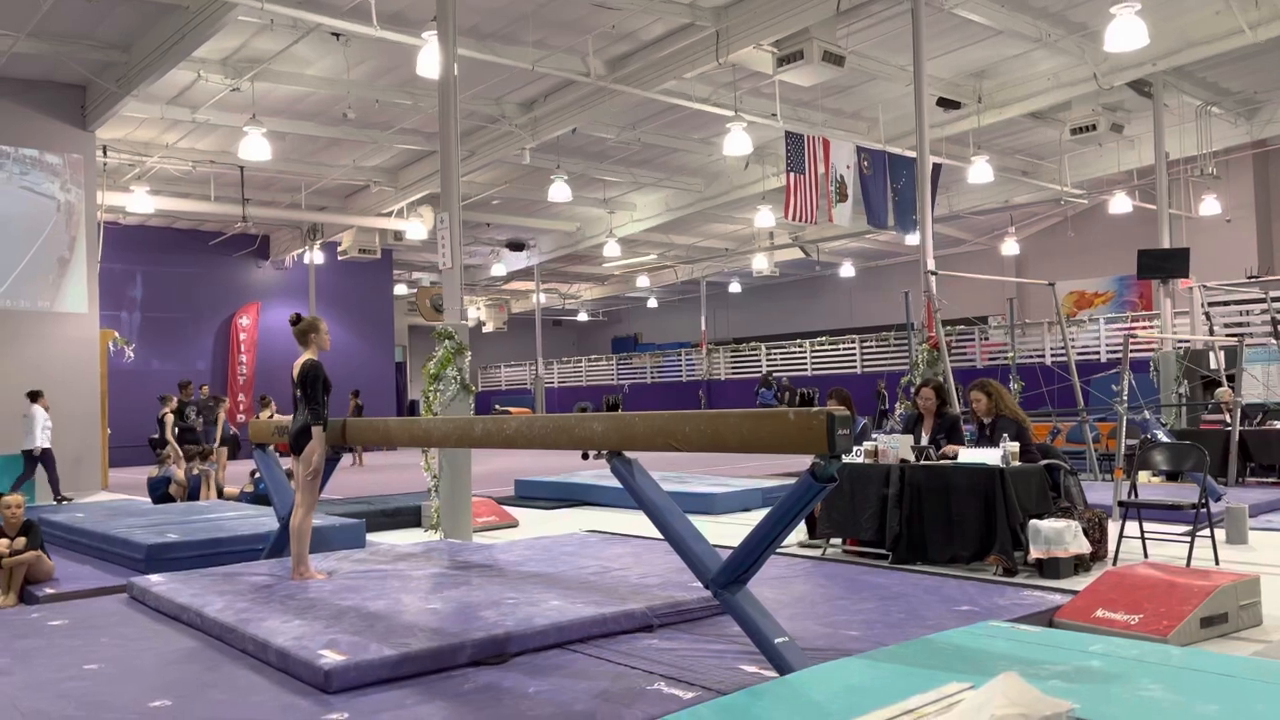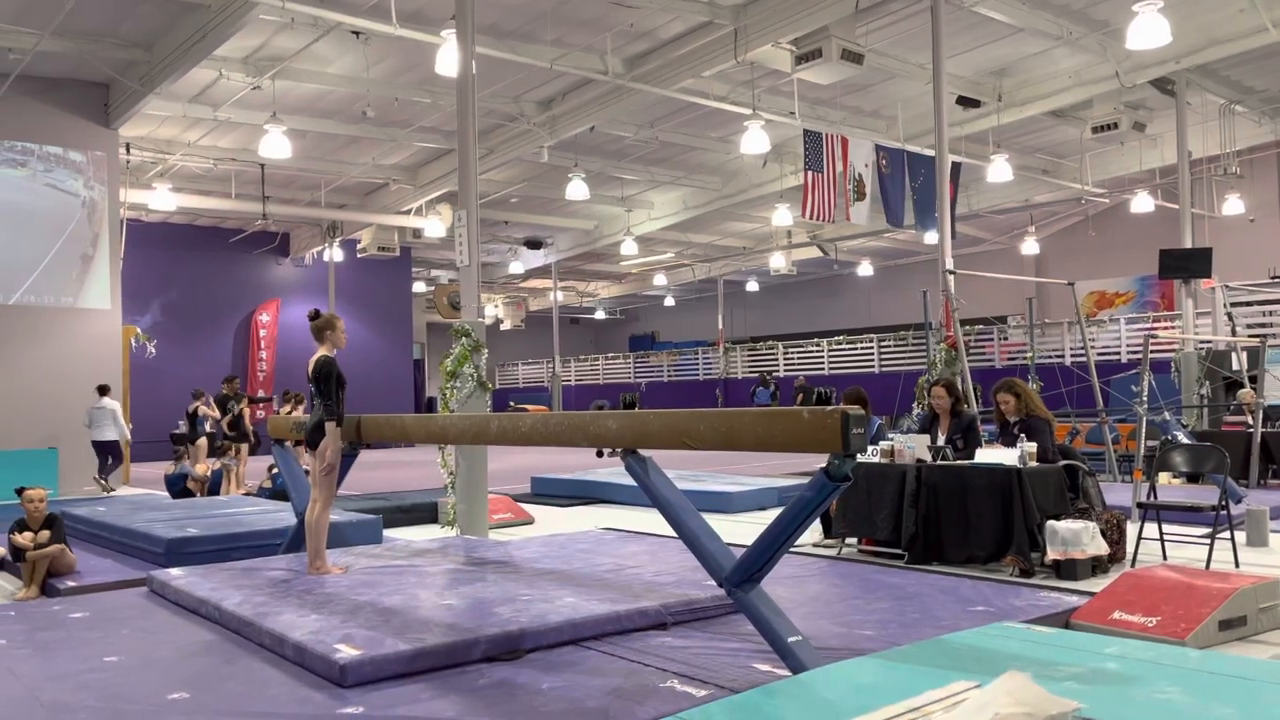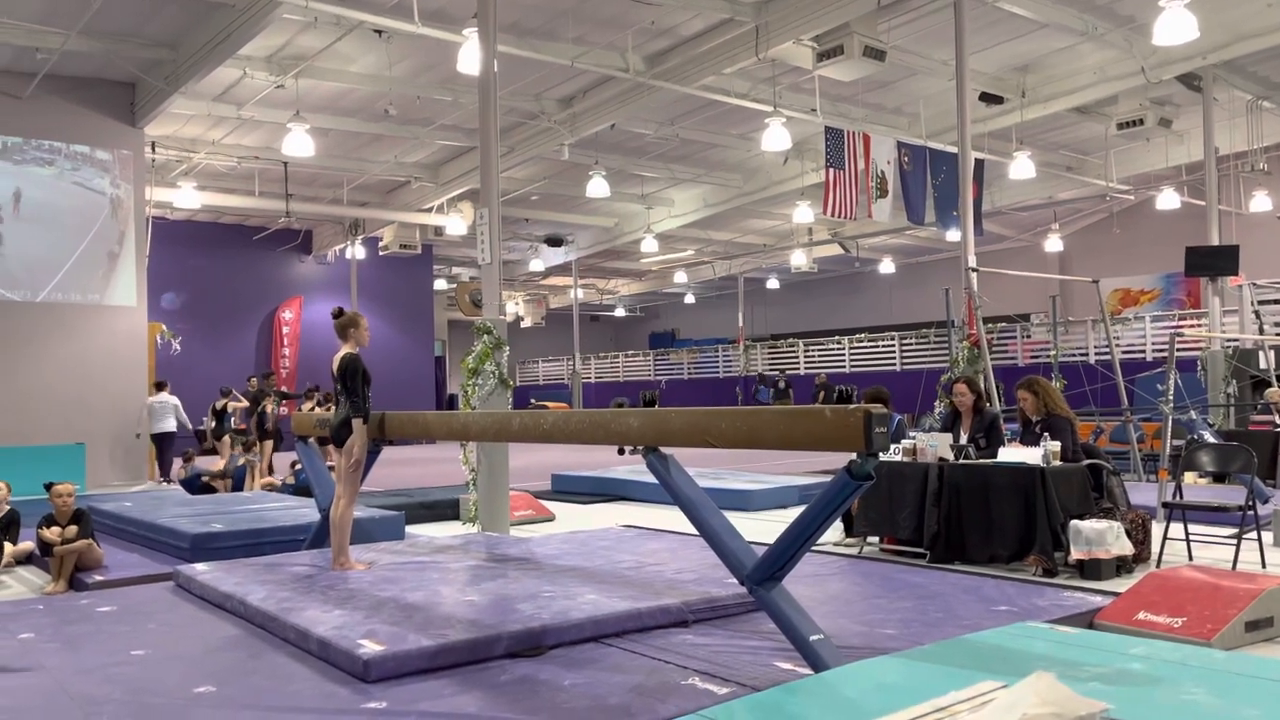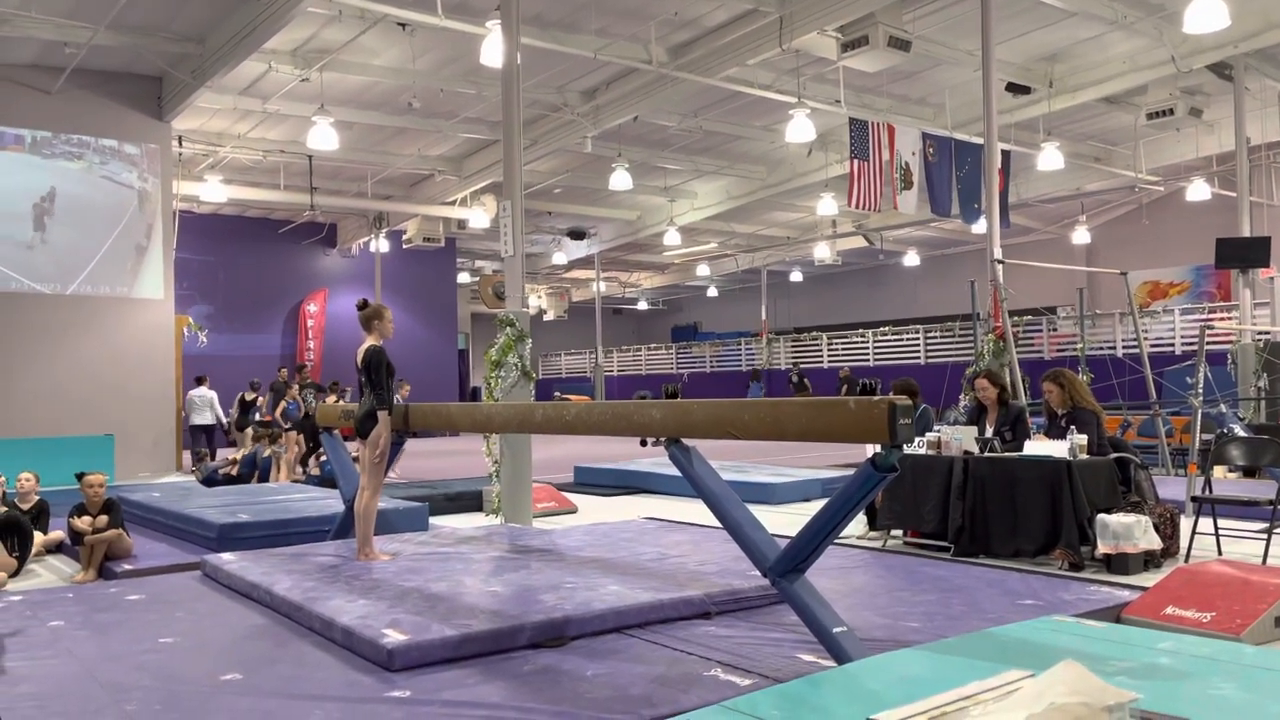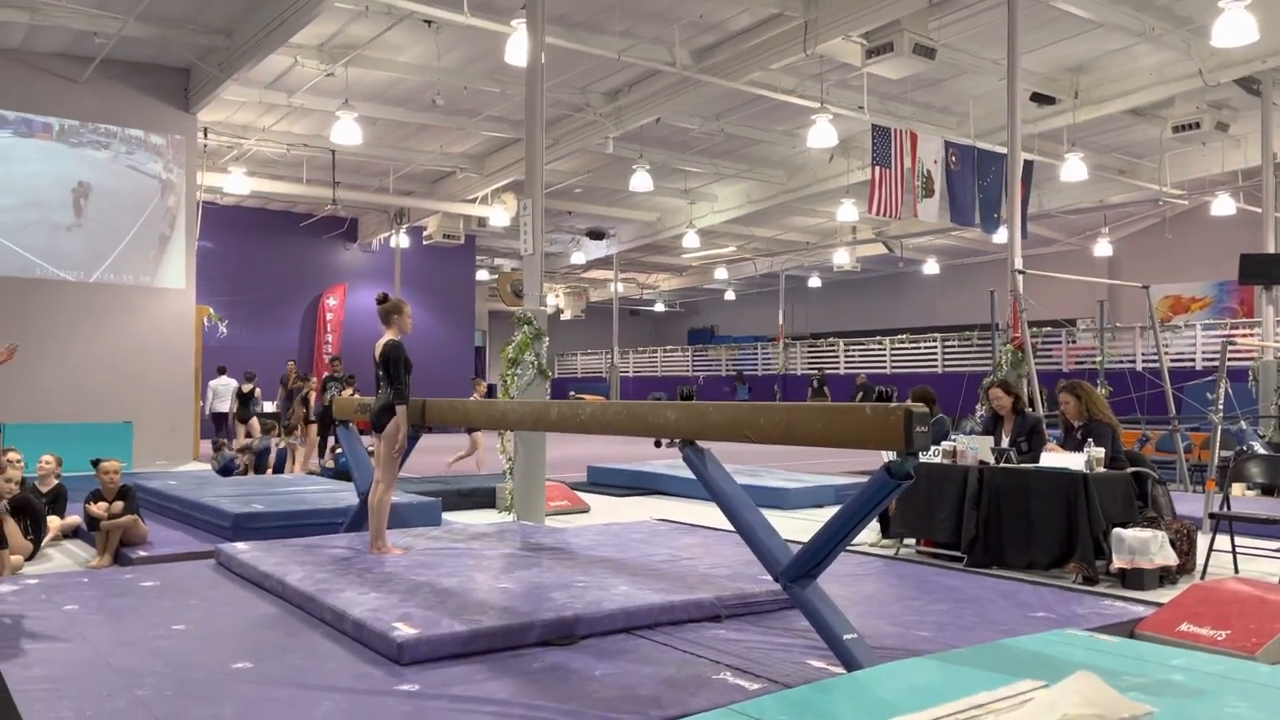
dt=0.7s
person 1, frame 1
left shoulder: (297, 365)
right shoulder: (314, 366)
right elbow: (315, 410)
right wrist: (319, 451)
left hip: (296, 433)
right hip: (309, 436)
left knee: (299, 504)
right knee: (307, 505)
left ankle: (298, 566)
right ankle: (302, 568)
person 1, frame 2
left shoulder: (313, 362)
right shoulder: (328, 363)
right elbow: (330, 407)
right wrist: (332, 446)
left hip: (312, 429)
right hip: (324, 432)
left knee: (315, 499)
right knee: (325, 500)
left ankle: (313, 560)
right ankle: (319, 563)
person 1, frame 3
left shoulder: (337, 359)
right shoulder: (354, 360)
right elbow: (356, 403)
right wrist: (359, 441)
left hip: (338, 426)
right hip: (350, 429)
left knee: (340, 495)
right knee: (349, 496)
left ankle: (337, 556)
right ankle: (343, 559)
person 1, frame 4
left shoulder: (361, 352)
right shoulder: (377, 352)
right elbow: (381, 394)
right wrist: (385, 433)
left hip: (362, 418)
right hip: (374, 421)
left knee: (364, 486)
right knee: (373, 488)
left ankle: (362, 547)
right ankle: (368, 550)
person 1, frame 5
left shoulder: (379, 346)
right shoulder: (395, 347)
right elbow: (399, 389)
right wrist: (403, 428)
left hip: (378, 412)
right hip: (390, 415)
left knee: (378, 480)
right knee: (387, 482)
left ankle: (374, 541)
right ankle: (380, 544)
